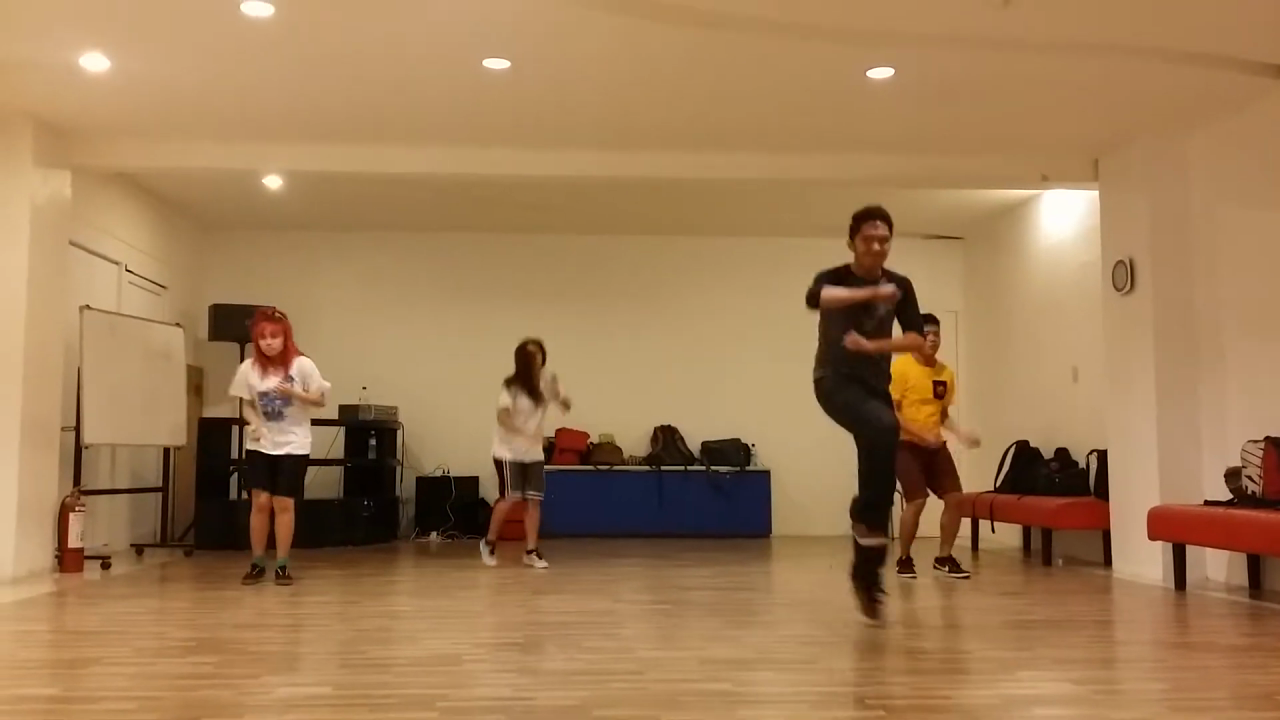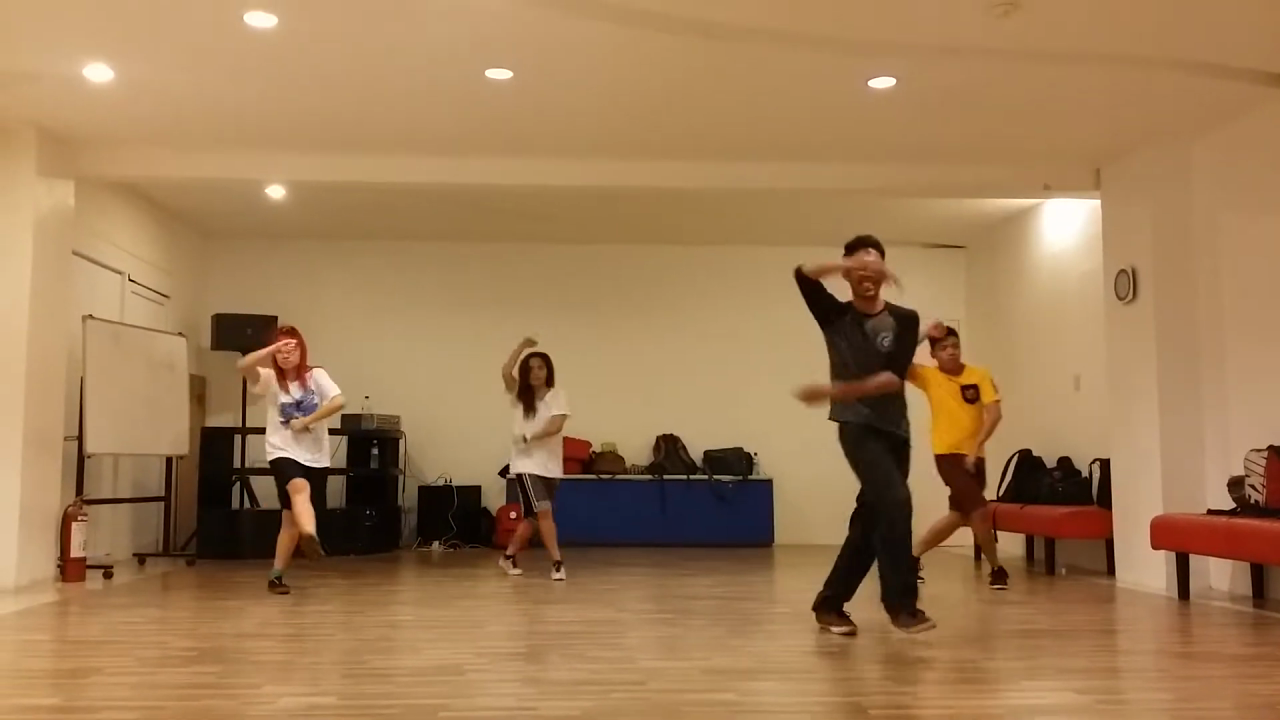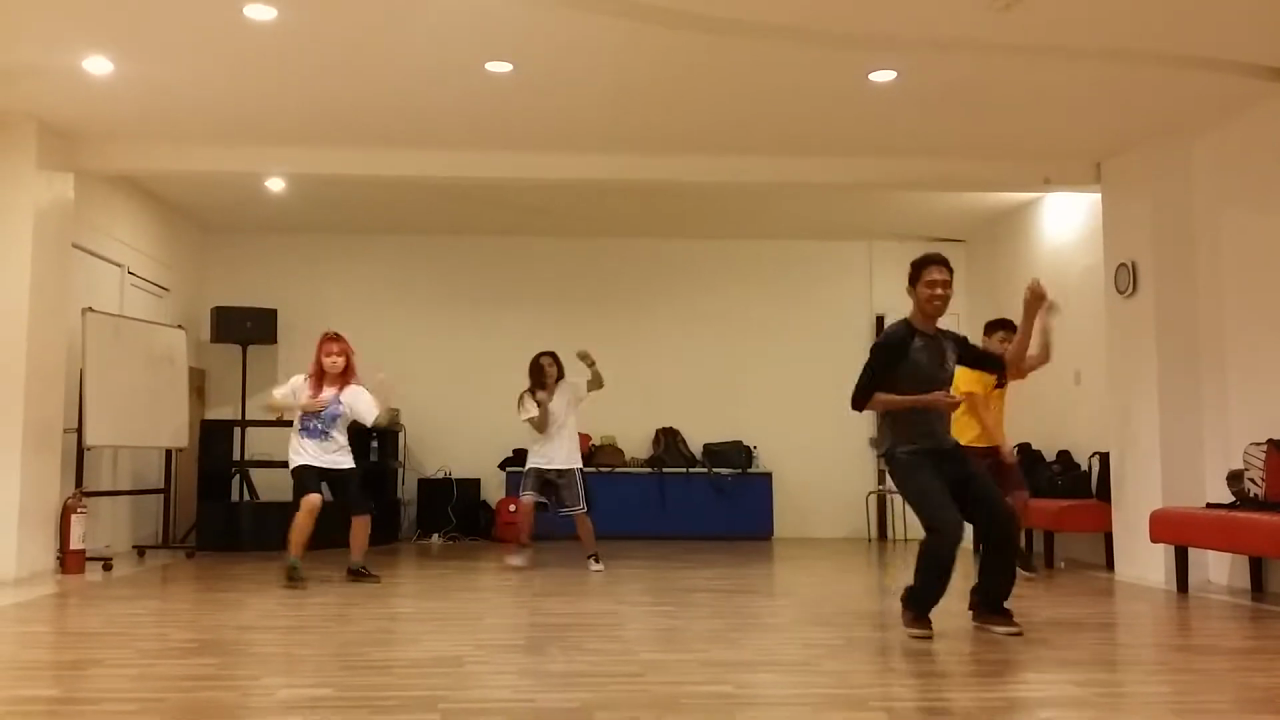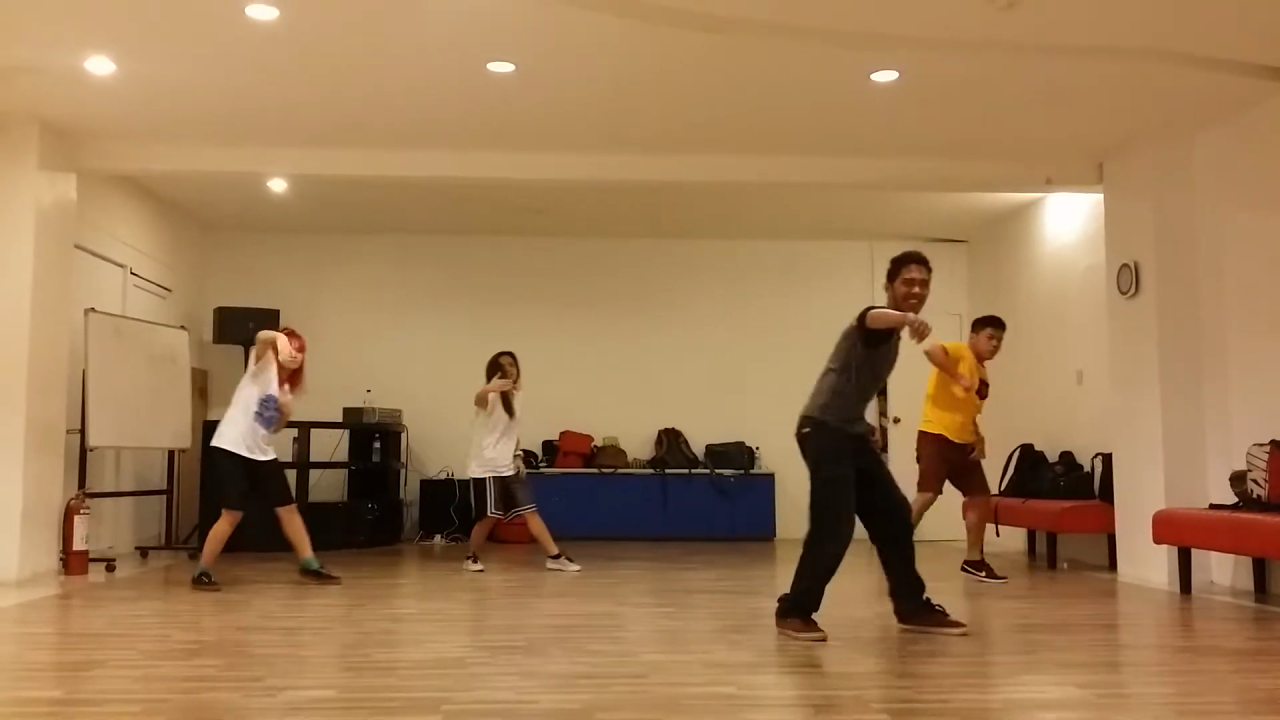
dt=0.5s
person 1, frame 1
left shoulder: (899, 285)
right shoulder: (833, 280)
left elbow: (917, 340)
right elbow: (816, 299)
left wrist: (872, 345)
right wrist: (871, 294)
left hip: (875, 383)
right hip: (836, 380)
right knee: (883, 428)
left ankle: (867, 580)
right ankle: (869, 515)
person 1, frame 2
left shoulder: (905, 319)
right shoulder: (835, 315)
left elbow: (894, 379)
right elbow: (803, 276)
left wrist: (836, 390)
right wrist: (852, 267)
left hip: (895, 431)
right hip: (857, 427)
left knee: (870, 522)
right knee: (894, 502)
left ankle: (830, 604)
right ankle: (902, 604)
person 1, frame 3
left shoulder: (953, 342)
right shoulder: (896, 340)
left elbow: (1005, 366)
right elbow: (862, 399)
left wrist: (1029, 313)
right wrist: (925, 400)
left hip: (945, 449)
right hip: (909, 454)
left knee: (1000, 519)
right knee: (947, 526)
left ankle: (988, 605)
right ankle: (917, 606)
person 1, frame 4
left shoulder: (891, 334)
right shoulder: (883, 322)
right elbow: (870, 317)
left wrist: (864, 426)
right wrist: (908, 319)
left hip: (850, 434)
right hip: (825, 430)
left knee: (895, 516)
right knee: (834, 528)
left ankle: (912, 606)
right ankle: (793, 611)
person 2, frame 1
left shoulder: (301, 364)
right shoulder: (248, 368)
left elbow: (322, 397)
right elbow: (241, 401)
left wrist: (293, 392)
right wrist: (251, 420)
left hip: (294, 445)
right hip: (260, 445)
left knee: (284, 503)
right knee: (260, 503)
left ankle: (282, 566)
right ankle: (257, 564)
person 2, frame 2
left shoulder: (316, 376)
right shoulder: (269, 379)
left elbow: (338, 402)
right elbow: (242, 366)
left wrist: (306, 421)
right wrist: (272, 349)
left hip: (315, 457)
right hip: (283, 453)
left knee: (291, 517)
right knee: (299, 488)
left ankle: (276, 575)
right ankle: (310, 537)
person 2, frame 3
left shoulder: (354, 392)
right shoulder: (303, 382)
left elbow: (379, 421)
right elbow: (272, 402)
right wrist: (300, 405)
left hip: (341, 461)
right hip: (306, 459)
left knee: (361, 515)
right knee: (311, 503)
left ankle: (356, 567)
right ankle: (293, 564)
person 2, frame 4
left shoulder: (287, 387)
right shoulder: (263, 364)
right elbow: (261, 337)
left wrist: (285, 412)
right wrist: (279, 338)
left hip: (262, 454)
right hip: (231, 449)
left knee: (288, 509)
right knee: (232, 514)
left ankle: (310, 566)
right ankle: (201, 572)
person 3, frame 1
left shoulder: (945, 373)
right shoulder: (901, 368)
left wrist: (962, 435)
right wrist: (918, 434)
left hip: (935, 445)
right hip: (905, 444)
left knee: (954, 497)
right knee: (917, 500)
left ankle: (944, 557)
right ankle: (904, 558)
person 3, frame 2
left shoulder: (980, 376)
right shoulder: (928, 377)
left elbow: (995, 414)
left wrist: (975, 447)
right wrist: (925, 334)
left hip: (973, 457)
right hip: (948, 456)
left knee: (959, 516)
right knee: (980, 511)
left ankle: (912, 556)
right ankle: (996, 568)
person 3, frame 3
left shoulder: (1005, 368)
right shoulder: (968, 368)
left elbow: (1042, 358)
right elbow: (979, 411)
left wrist: (1044, 320)
right wrist: (1003, 443)
left hip: (994, 446)
right hip: (967, 446)
left knee: (1019, 496)
left ankle: (1017, 551)
person 3, frame 4
left shoulder: (982, 373)
right shoulder: (958, 352)
right elbow: (931, 350)
left wrist: (979, 438)
right wrist: (957, 378)
left hip: (963, 443)
right hip: (935, 437)
left knee: (980, 499)
right knee: (926, 497)
left ankle: (974, 560)
person 4, frame 1
left shoulder: (546, 382)
right shoulder: (512, 386)
left elbow: (566, 407)
right elbow: (502, 418)
left wrist: (558, 396)
right wrist: (523, 434)
left hip: (534, 452)
right hip: (508, 451)
left knee: (534, 500)
right knee: (511, 499)
left ankle: (531, 550)
right ankle: (488, 541)
person 4, frame 2
left shoulder: (557, 395)
right shoulder: (518, 393)
left elbow: (557, 426)
right elbow: (505, 372)
left wrist: (528, 437)
right wrist: (522, 347)
left hip: (550, 466)
right hip: (525, 464)
left knee: (533, 517)
right knee: (544, 511)
left ankle: (509, 556)
right ankle: (557, 561)
person 4, frame 3
left shoulder: (569, 387)
right shoulder: (529, 398)
left elbow: (597, 384)
right elbow: (540, 428)
left wrist: (590, 364)
right wrist: (542, 408)
left hip: (568, 462)
right hip: (539, 462)
left knee: (580, 514)
right knee: (526, 503)
left ankle: (592, 556)
right ankle: (523, 547)
person 4, frame 4
left shoulder: (514, 397)
right shoulder: (491, 396)
right elbow: (478, 400)
left wrist: (517, 455)
right wrist: (489, 388)
left hip: (510, 468)
right hip: (487, 467)
left knee: (530, 511)
right knee: (489, 517)
left ankle: (555, 556)
right ankle: (471, 557)
